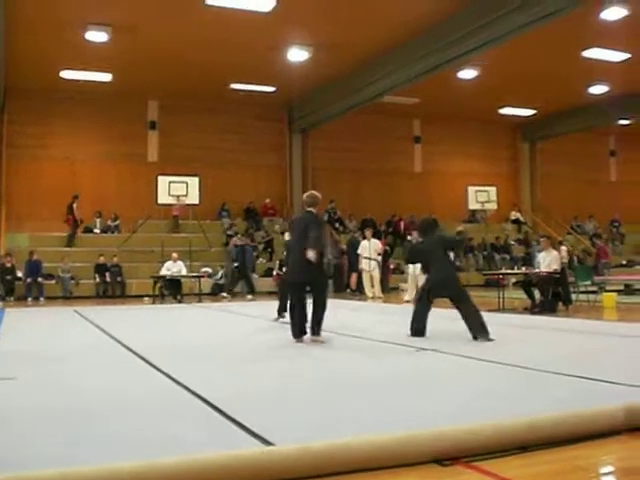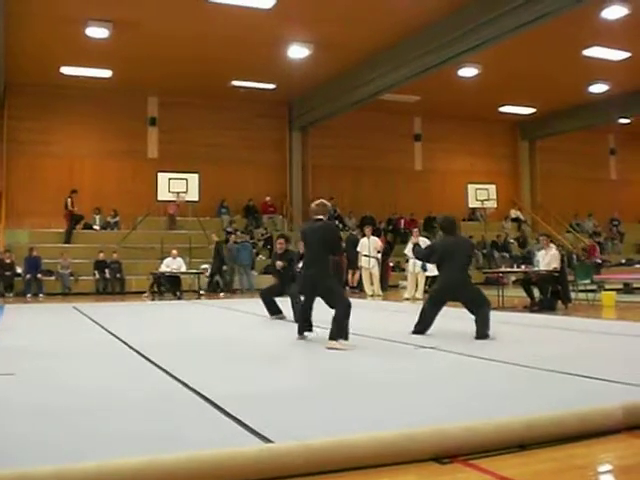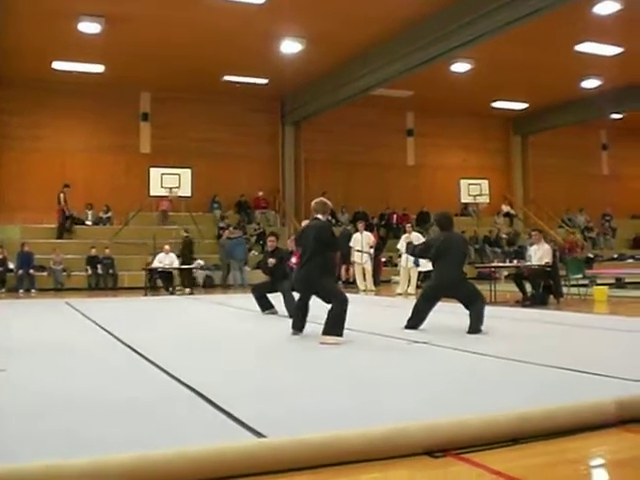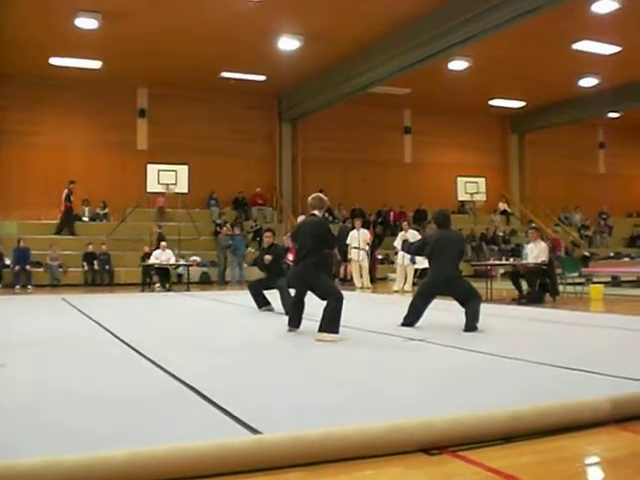
dt=0.5s
person 1, frame 1
left shoulder: (295, 220)
right shoulder: (315, 219)
right elbow: (315, 238)
right wrist: (312, 250)
left hip: (295, 266)
right hip: (311, 266)
left knee: (297, 301)
right knee: (319, 300)
left ankle: (298, 334)
right ankle: (316, 333)
person 1, frame 2
left shoulder: (306, 228)
right shoulder: (330, 227)
right elbow: (337, 250)
left hip: (308, 274)
right hip: (323, 274)
left knee: (307, 301)
right knee: (343, 304)
left ankle: (302, 331)
right ankle: (335, 339)
person 1, frame 3
left shoulder: (307, 227)
right shoulder: (325, 226)
left elbow: (298, 242)
right elbow: (335, 248)
left hip: (303, 273)
right hip: (316, 274)
left knee: (304, 298)
right knee: (340, 300)
left ankle: (297, 327)
right ankle: (329, 334)
person 1, frame 4
left shoulder: (303, 223)
right shoulder: (321, 223)
left elbow: (294, 238)
right elbow: (331, 245)
left hip: (299, 268)
right hip: (313, 269)
left knee: (299, 295)
right knee: (335, 296)
left ankle: (293, 324)
right ankle: (326, 331)
person 2, frame 1
left shoulder: (418, 247)
right shoulder: (440, 238)
right elbow: (460, 243)
left hip: (434, 280)
right hip: (450, 278)
left knee: (422, 302)
right knee: (466, 305)
left ankle: (417, 331)
right ankle: (480, 333)
person 2, frame 2
left shoulder: (438, 244)
right shoulder: (467, 243)
left elbow: (422, 255)
right elbow: (469, 260)
left wrist: (415, 244)
left hip: (444, 283)
right hip: (463, 282)
left knee: (431, 304)
right knee: (482, 305)
left ankle: (419, 329)
right ankle: (482, 333)
person 2, frame 3
left shoulder: (434, 241)
right shoulder: (462, 239)
left elbow: (417, 251)
right elbow: (464, 257)
left wrist: (409, 244)
left hip: (439, 279)
right hip: (457, 279)
left knee: (424, 300)
right knee: (477, 300)
left ankle: (412, 324)
right ankle: (475, 327)
person 2, frame 4
left shoulder: (430, 238)
right shoulder: (459, 237)
left elbow: (413, 249)
right elbow: (461, 255)
left wrist: (405, 242)
left hip: (434, 277)
right hip: (453, 277)
left knee: (420, 298)
right knee: (473, 298)
left ankle: (408, 321)
right ankle: (471, 325)
